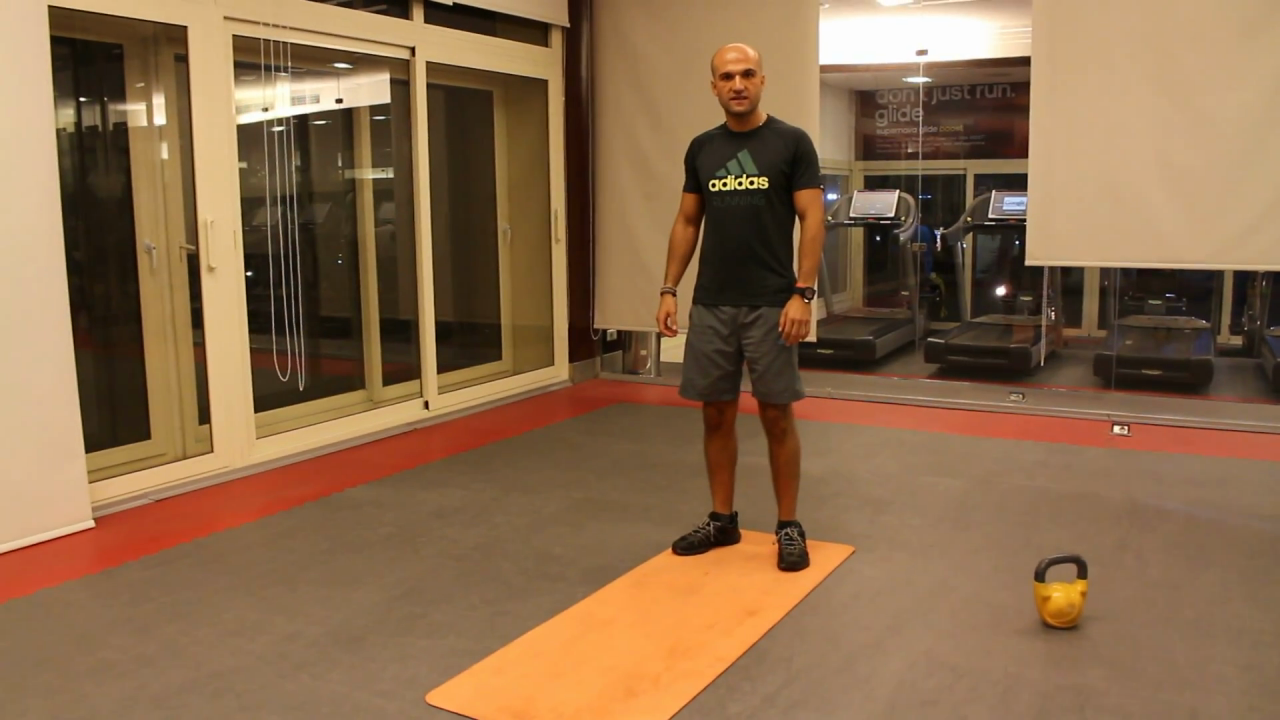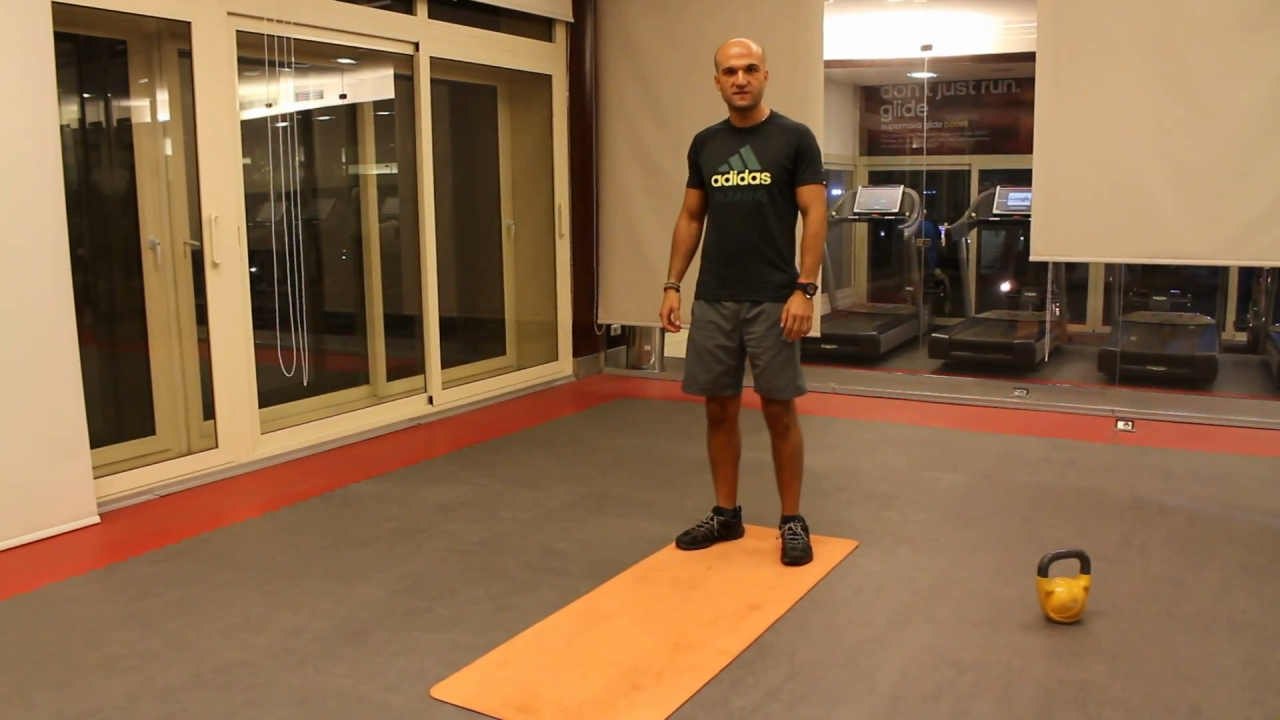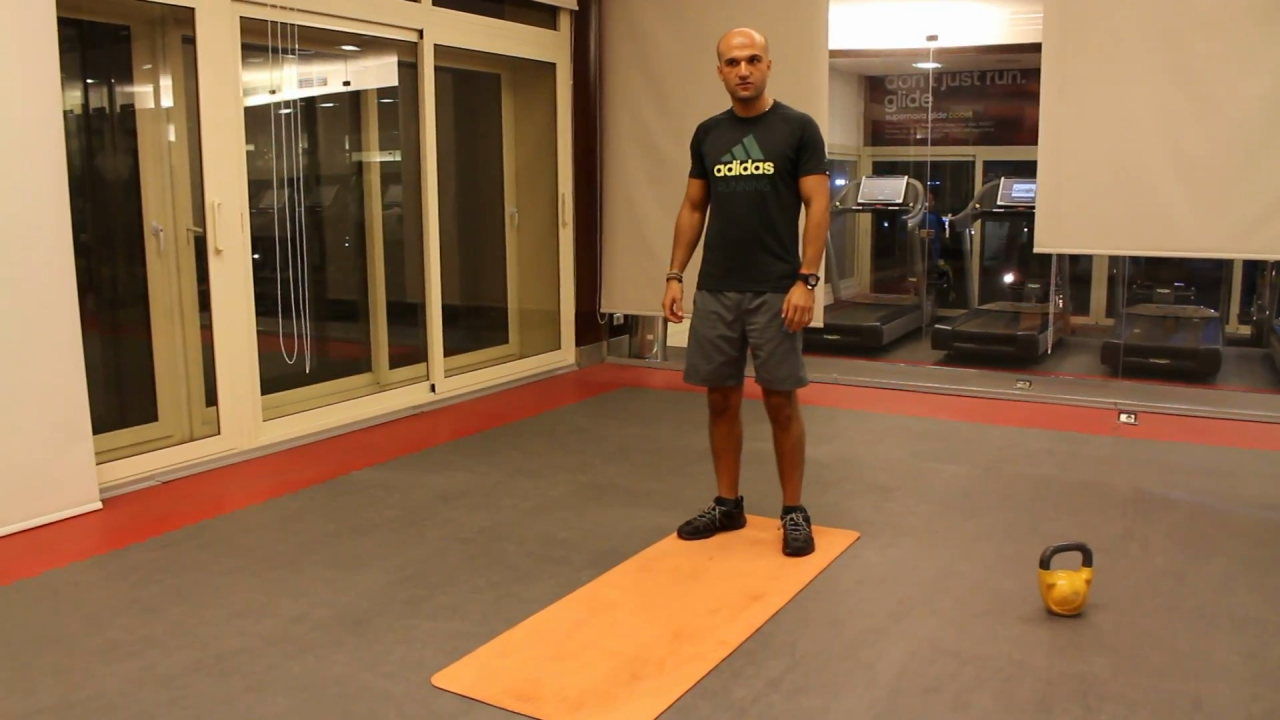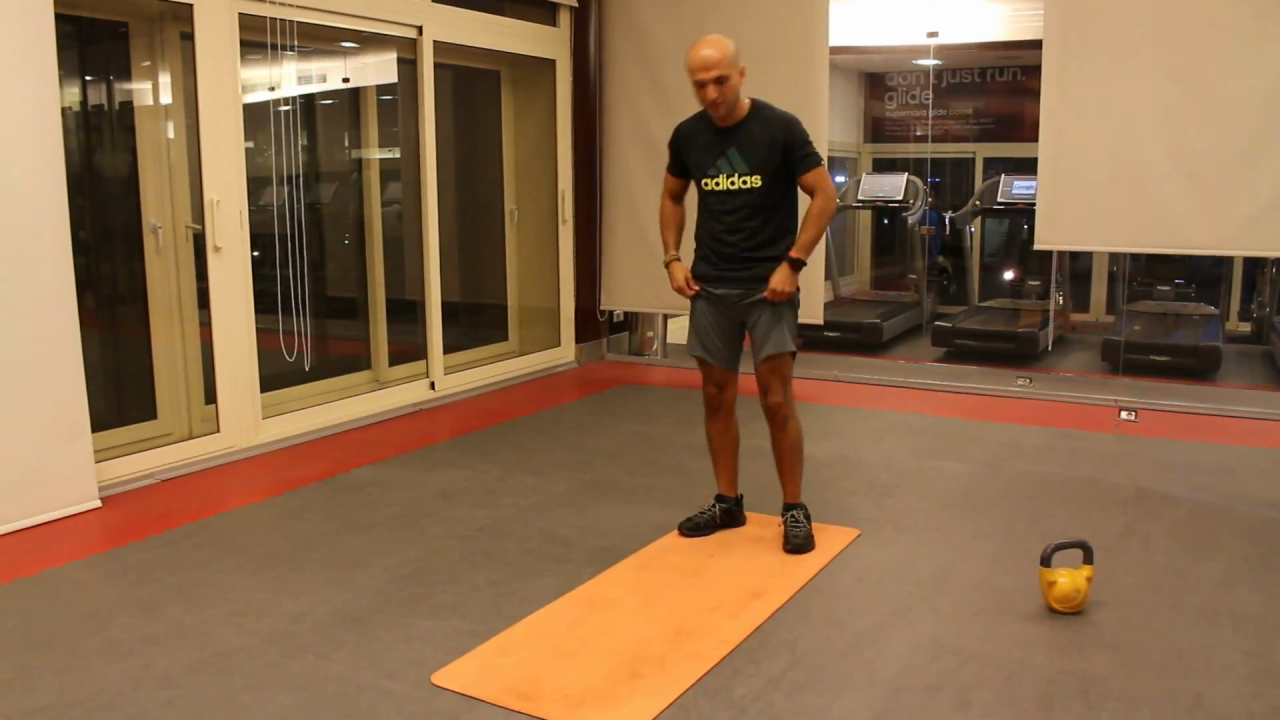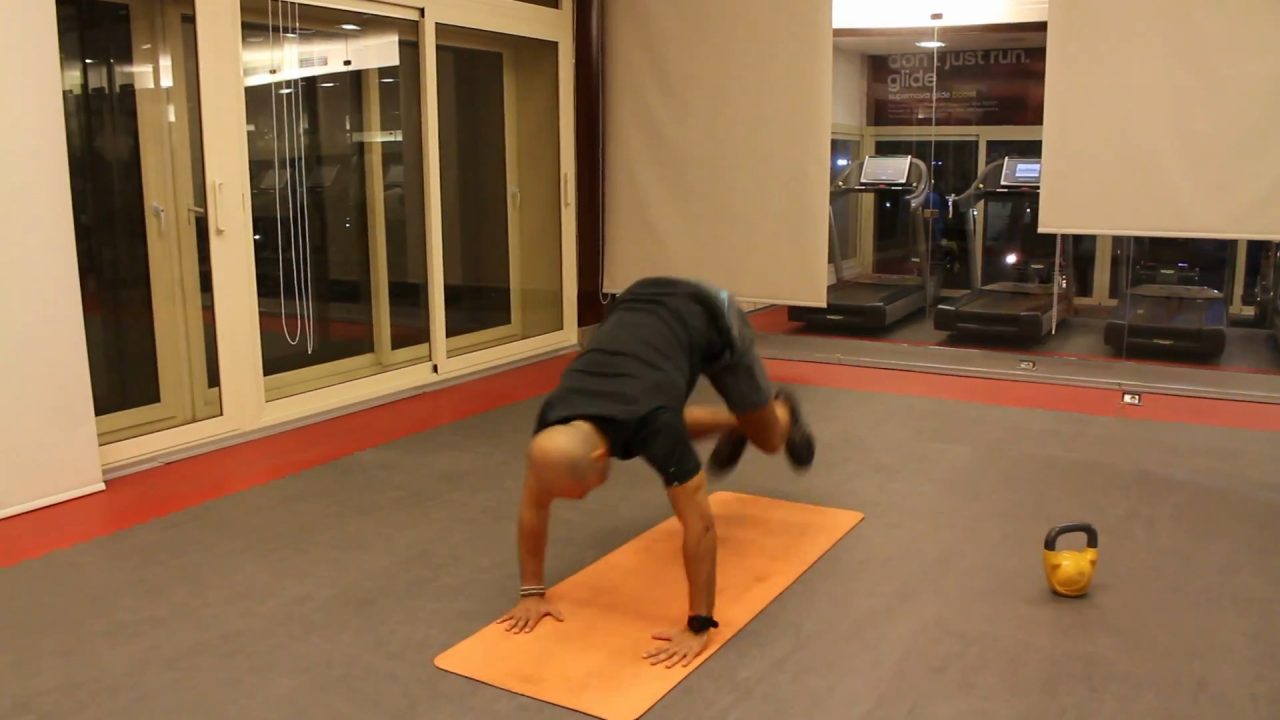
dt=1s
person 1, frame 1
left shoulder: (792, 142)
right shoulder: (702, 148)
left elbow: (812, 220)
right elbow: (687, 221)
left wrist: (802, 293)
right wrist: (669, 289)
left hip: (770, 304)
right hip: (711, 304)
left knee: (777, 414)
right knee: (716, 412)
left ankle: (788, 526)
right ankle: (722, 518)
person 1, frame 2
left shoulder: (794, 138)
right shoulder: (705, 143)
left elbow: (815, 215)
right elbow: (691, 217)
left wrist: (804, 289)
right wrist: (672, 285)
left hip: (772, 300)
right hip: (713, 300)
left knee: (780, 409)
right knee: (719, 408)
left ankle: (792, 520)
right ankle: (726, 513)
person 1, frame 3
left shoulder: (797, 128)
right shoulder: (707, 133)
left elbow: (818, 206)
right elbow: (693, 208)
left wrist: (806, 280)
right wrist: (674, 276)
left hip: (774, 291)
right hip: (715, 290)
left knee: (781, 401)
right knee: (720, 398)
left ankle: (793, 511)
right ankle: (727, 504)
person 1, frame 4
left shoulder: (781, 128)
right shoulder: (686, 136)
left elbow: (825, 195)
right elbow: (671, 198)
left wrist: (792, 263)
right wrist: (673, 258)
left hip: (769, 283)
right hip: (711, 284)
left knee: (776, 398)
right knee: (716, 394)
left ankle: (794, 508)
right ankle: (727, 501)
person 1, frame 5
left shoulder: (651, 426)
right shoulder: (556, 419)
left elbow: (699, 526)
right elbow: (533, 507)
left wrist: (698, 627)
right wrist: (532, 592)
left hip: (709, 315)
left knee: (767, 436)
left ankle: (782, 410)
right ankle: (733, 428)
